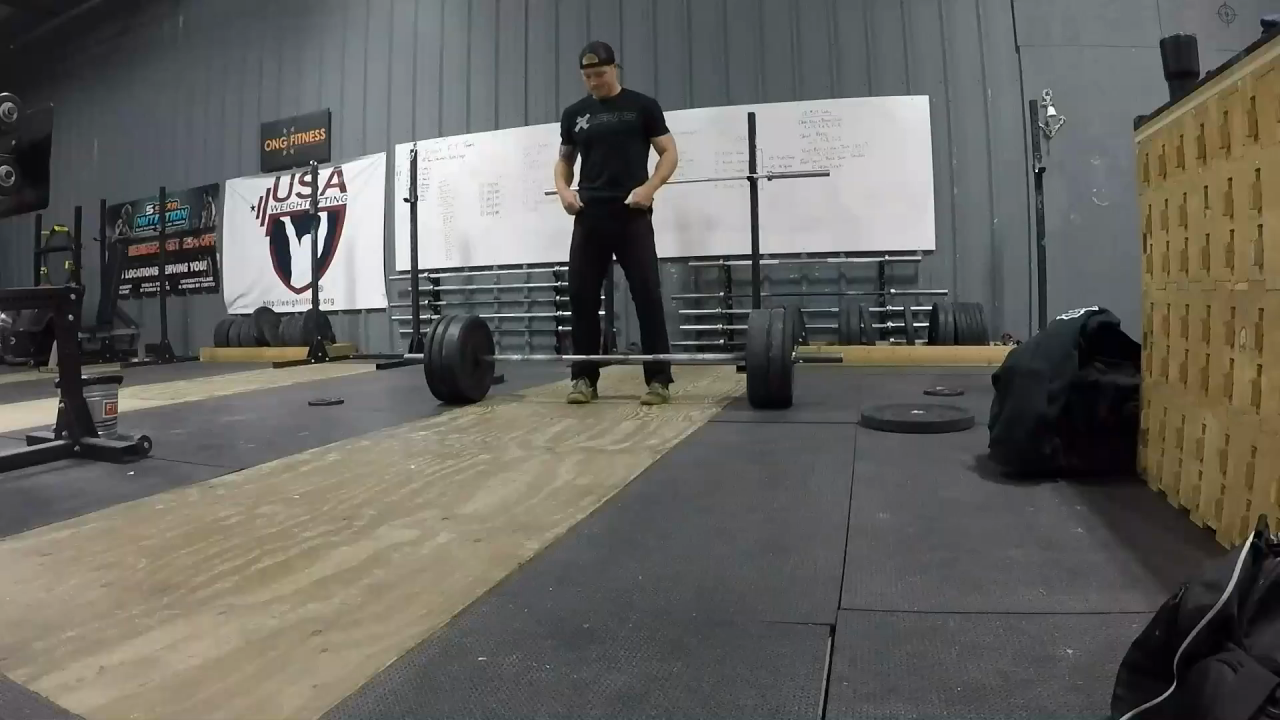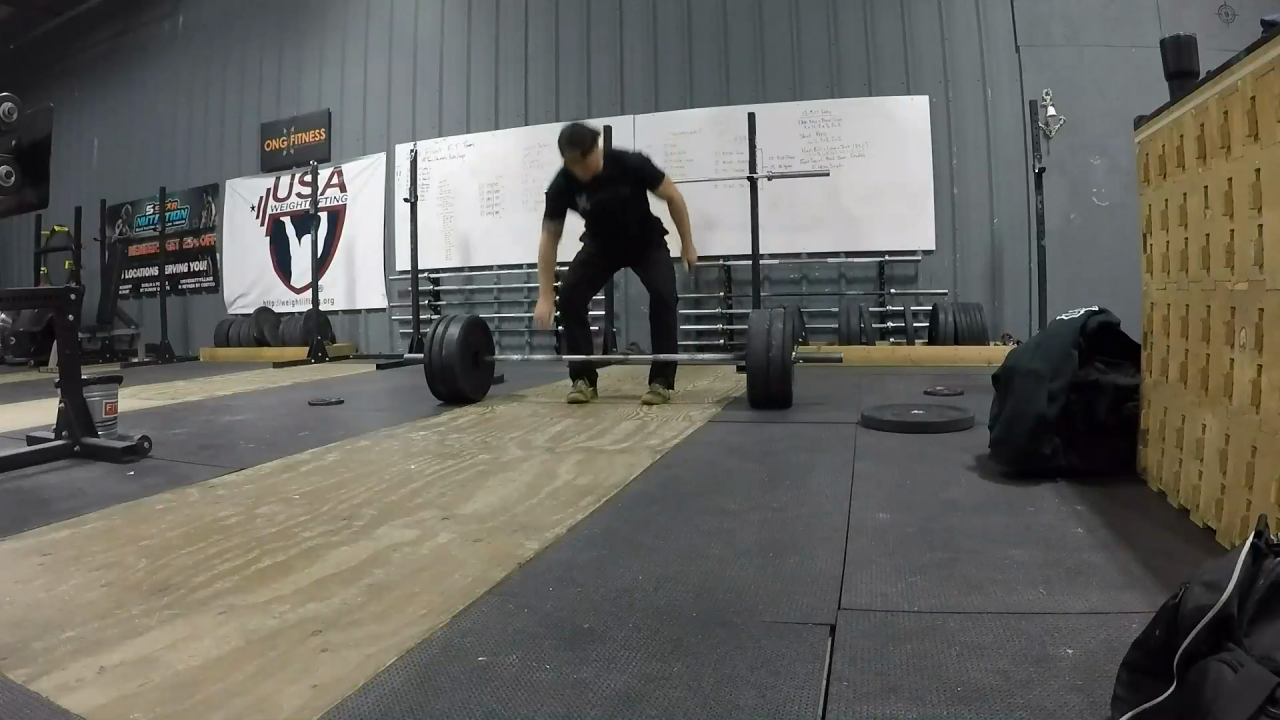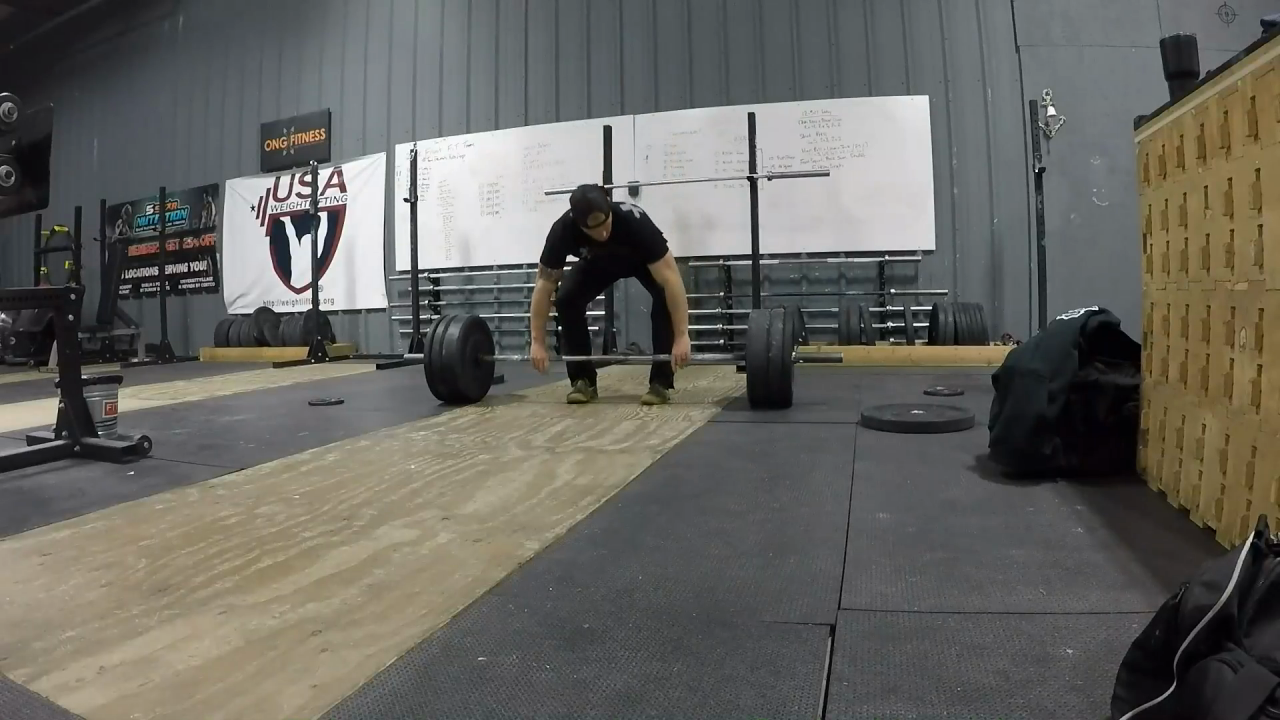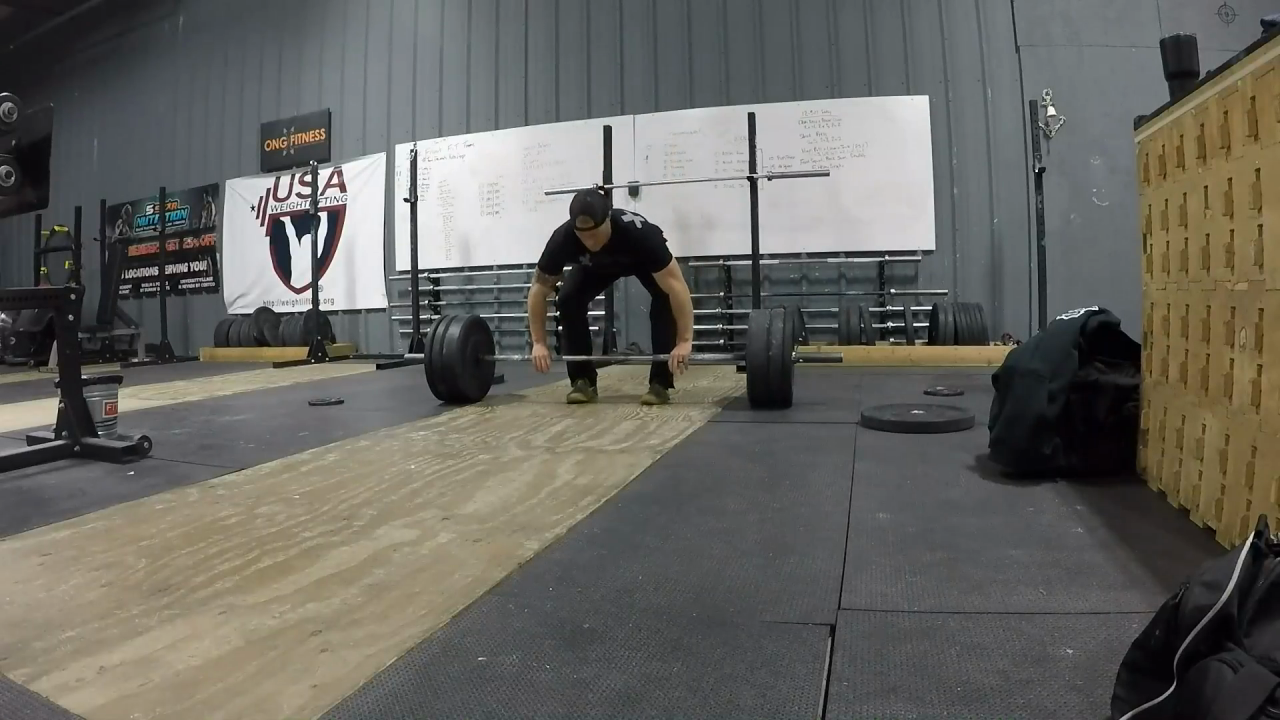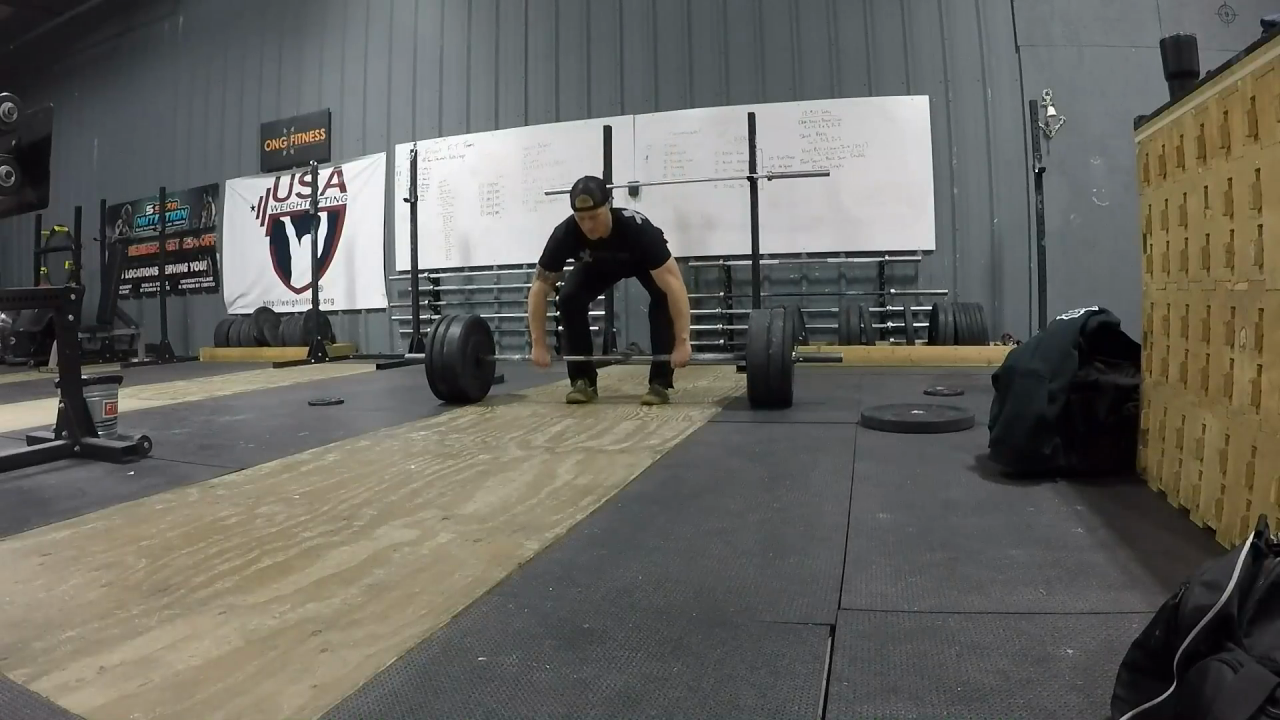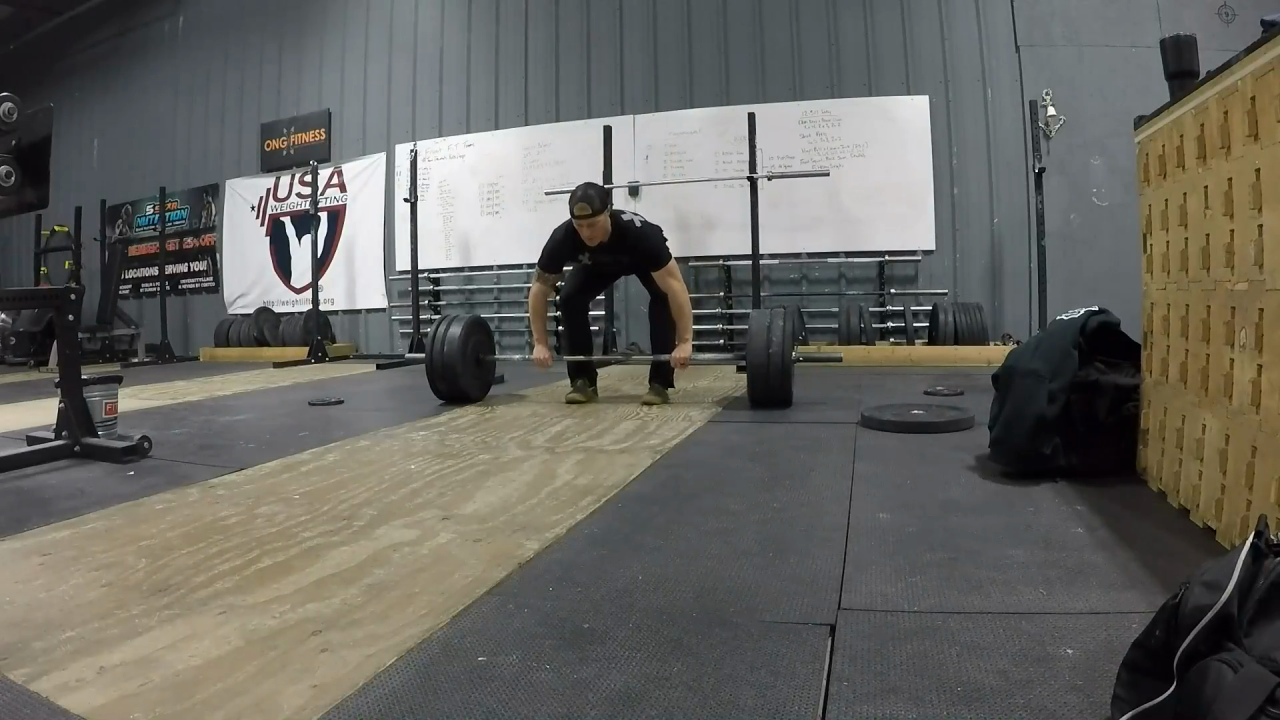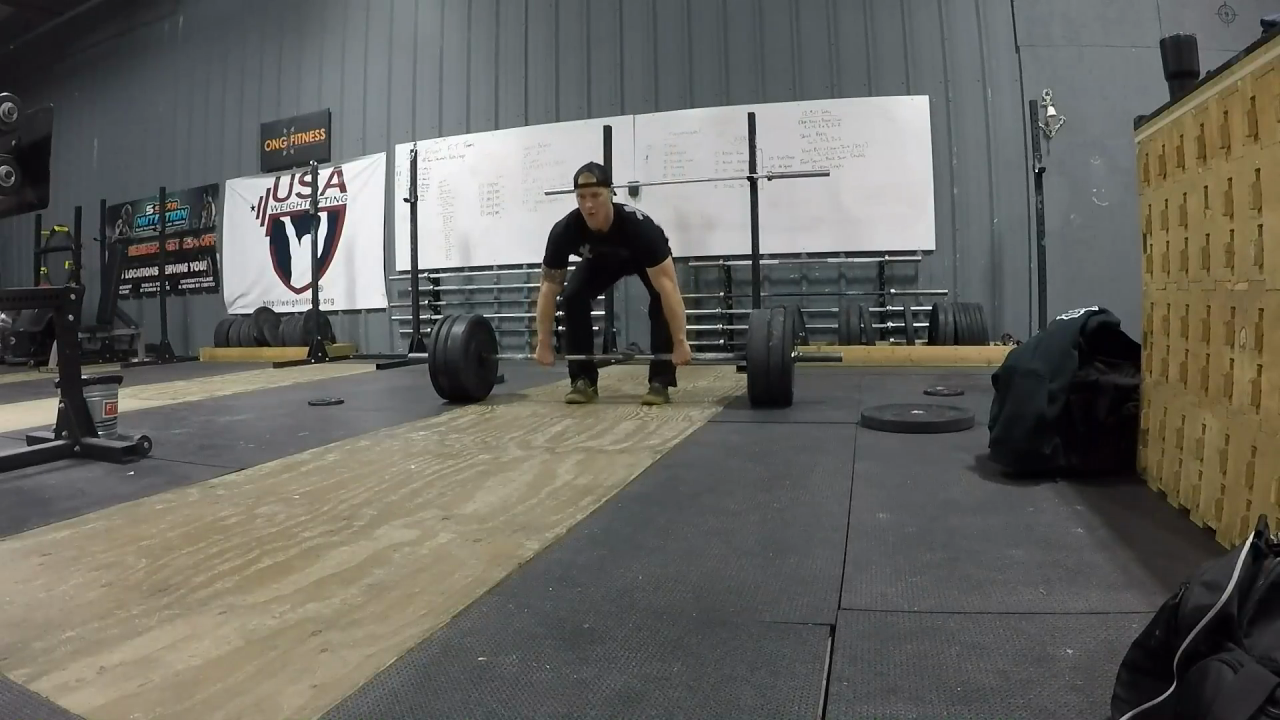
dt=0.5s
person 1, frame 1
left shoulder: (642, 105)
right shoulder: (574, 113)
left elbow: (669, 152)
right elbow: (563, 160)
left wrist: (650, 187)
right wrist: (564, 189)
left hip: (631, 214)
right hip: (589, 217)
left knee: (647, 295)
right knee: (582, 298)
left ankle: (658, 380)
right ankle: (584, 379)
person 1, frame 2
left shoulder: (631, 164)
right shoulder: (560, 186)
left elbow: (673, 196)
right elbow: (549, 238)
left wrist: (687, 244)
right wrist: (545, 297)
left hip: (646, 243)
right hip: (600, 246)
left knee: (663, 294)
right knee: (569, 296)
left ankle: (661, 381)
right ankle: (583, 379)
person 1, frame 3
left shoulder: (633, 221)
right shoulder: (562, 231)
left elbow: (670, 278)
right elbow: (544, 287)
left wrist: (681, 336)
right wrist: (538, 342)
left hip: (642, 259)
right hip: (597, 263)
left knee: (666, 297)
right knee: (566, 299)
left ankle: (660, 382)
right ankle: (583, 380)
person 1, frame 4
left shoulder: (638, 232)
right shoulder: (562, 240)
left elbow: (677, 287)
right elbow: (538, 291)
left wrist: (684, 341)
right wrist: (539, 343)
left hip: (642, 259)
right hip: (596, 265)
left knee: (665, 296)
right knee: (568, 299)
left ankle: (660, 383)
right ankle: (583, 380)
person 1, frame 5
left shoulder: (637, 228)
right shoulder: (564, 235)
left elbow: (674, 286)
right elbow: (540, 288)
left wrist: (682, 342)
right wrist: (538, 344)
left hip: (641, 260)
right hip: (598, 264)
left knee: (663, 297)
right knee: (569, 298)
left ankle: (659, 383)
right ankle: (583, 380)
person 1, frame 6
left shoulder: (639, 232)
right shoulder: (562, 239)
left elbow: (675, 288)
right elbow: (539, 291)
left wrist: (684, 342)
right wrist: (540, 343)
left hip: (641, 257)
right hip: (597, 263)
left knee: (663, 296)
right knee: (569, 298)
left ankle: (660, 383)
right ankle: (583, 380)
person 1, frame 7
left shoulder: (639, 226)
right shoulder: (564, 231)
left elbow: (668, 287)
right elbow: (549, 289)
left wrist: (680, 343)
right wrist: (544, 344)
left hip: (640, 255)
right hip: (599, 261)
left knee: (661, 298)
right knee: (572, 297)
left ankle: (660, 382)
right ankle: (583, 380)
